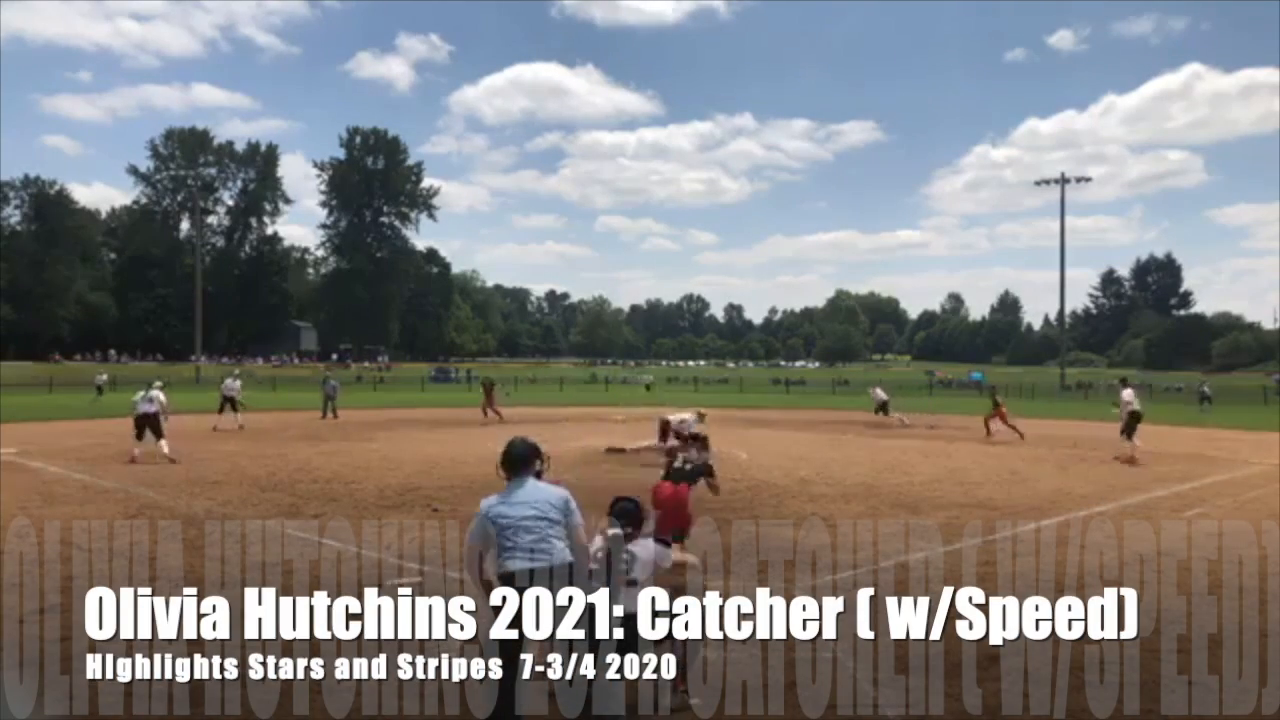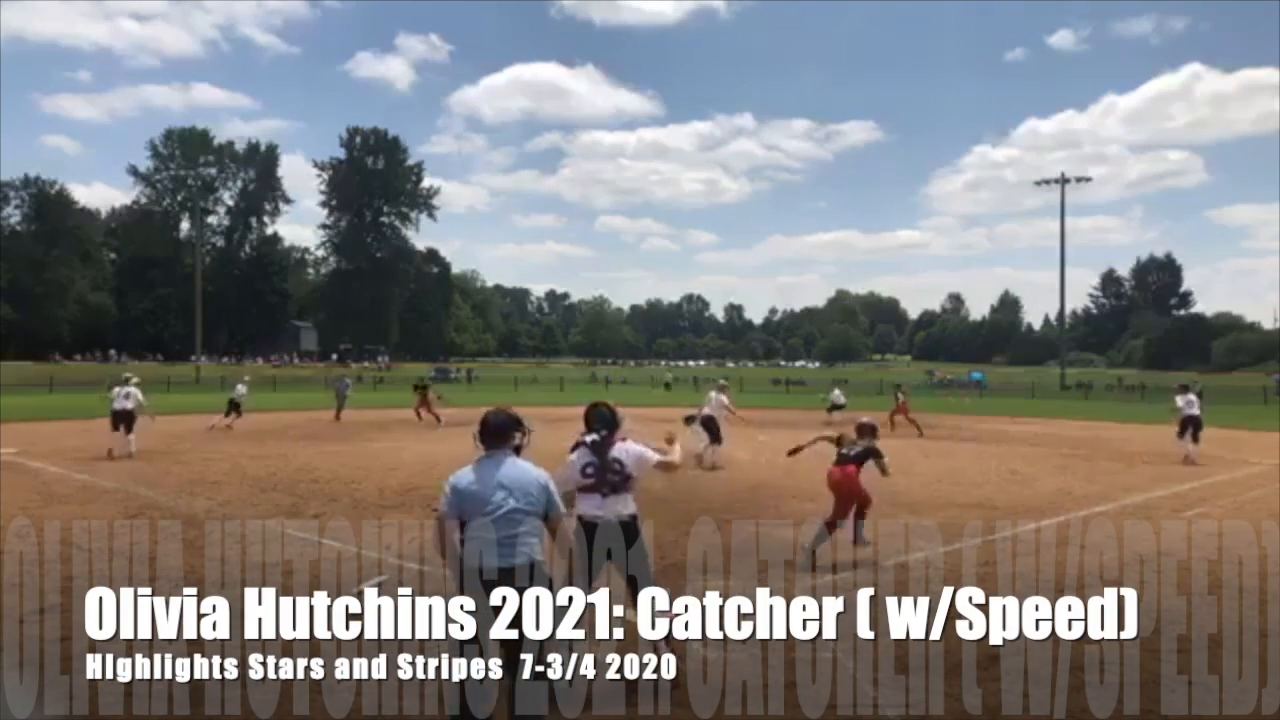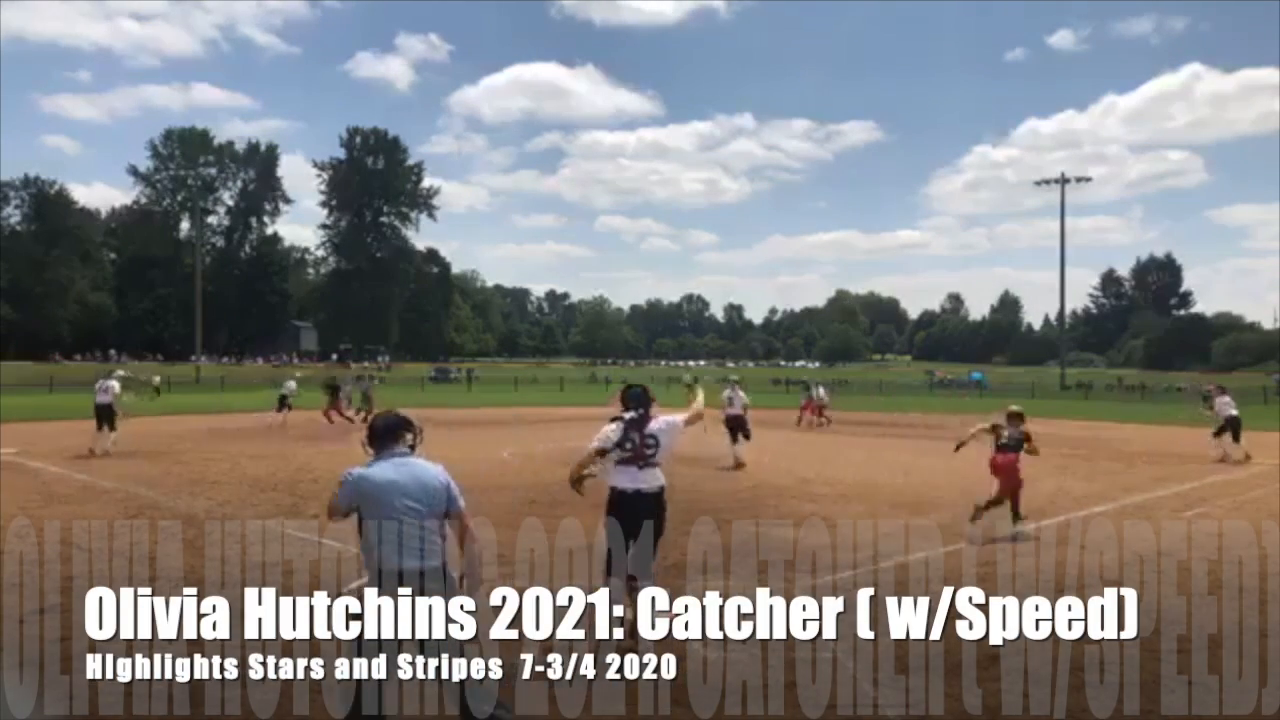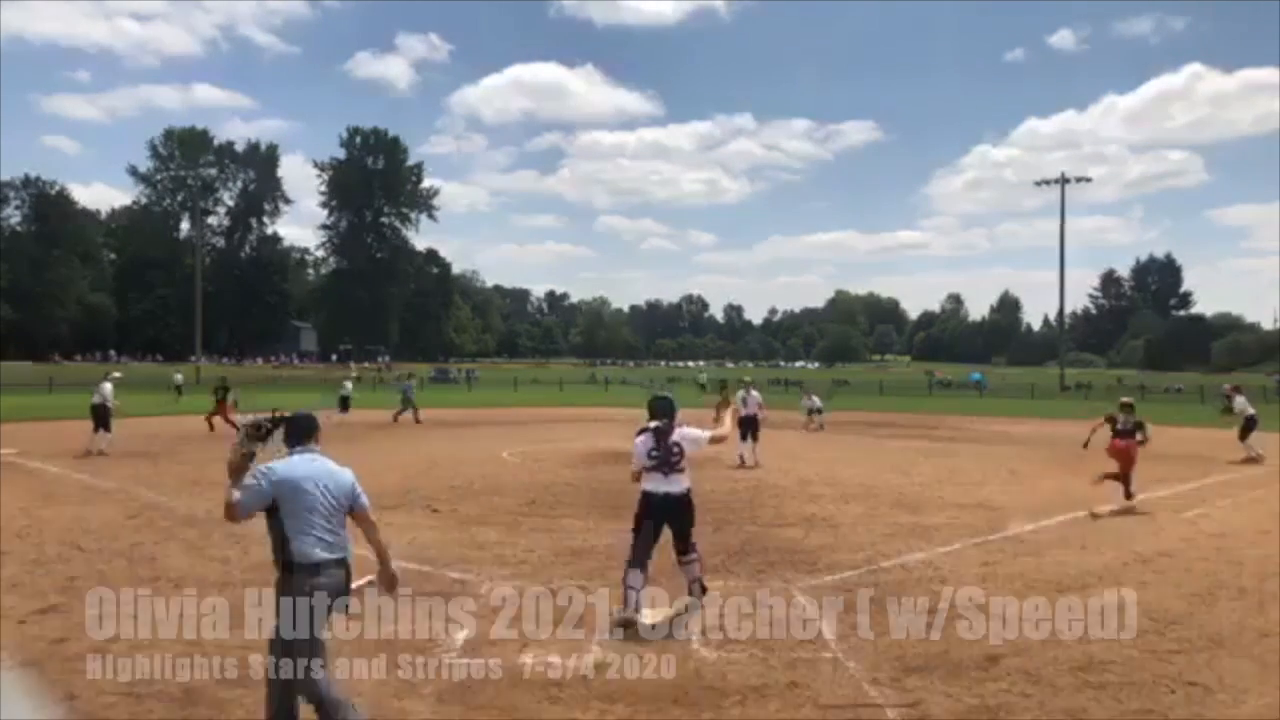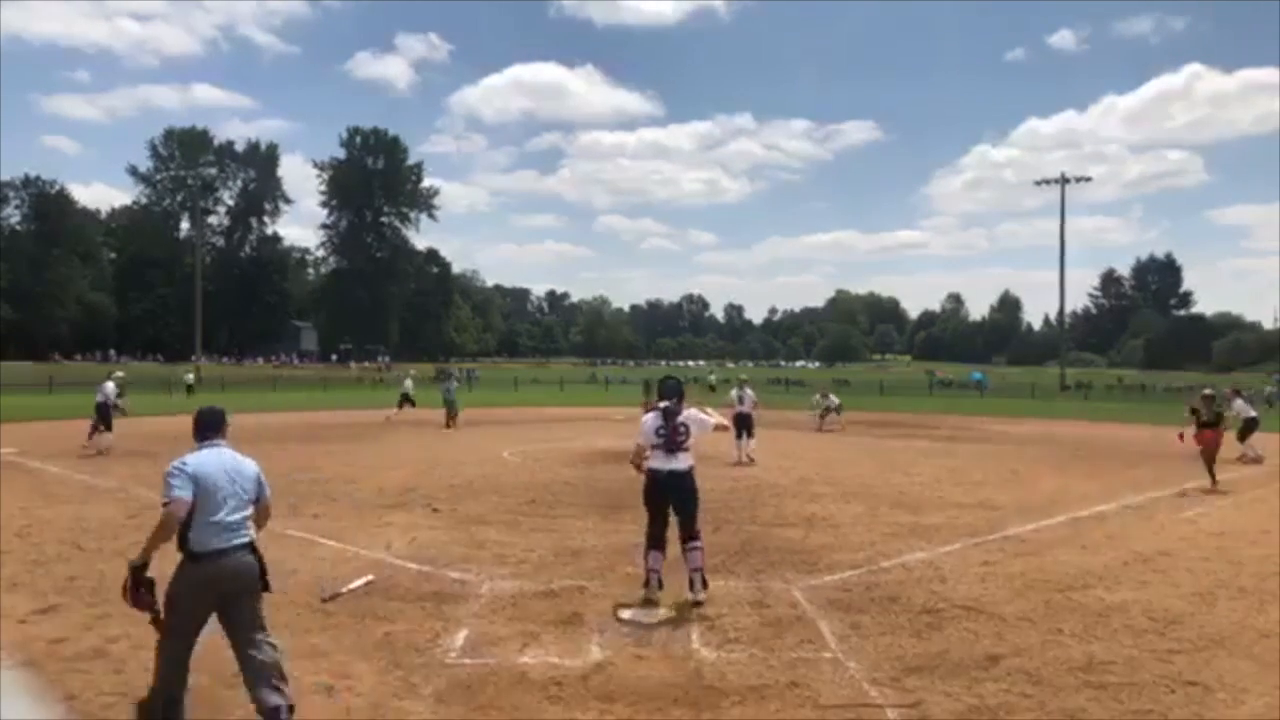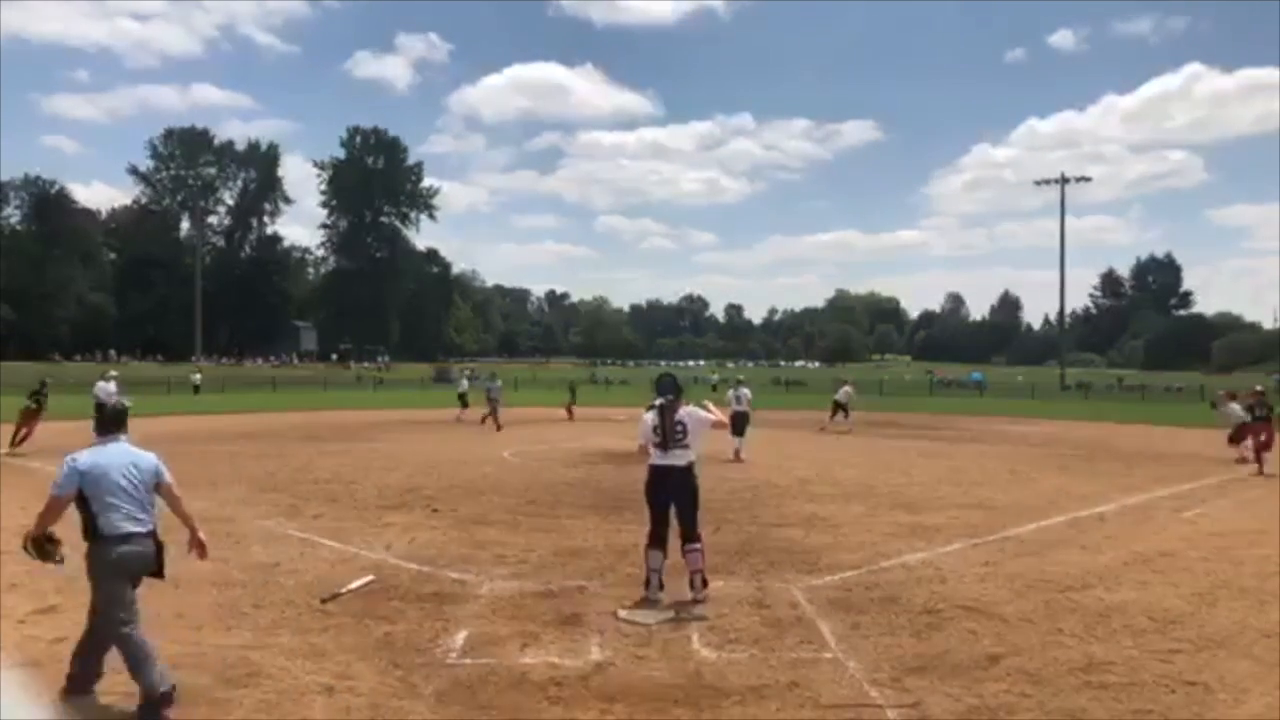
dt=0.5s
person 1, frame 1
left shoulder: (489, 505)
right shoulder: (559, 494)
left elbow: (472, 560)
right elbow: (581, 544)
left wrist: (490, 596)
left hip: (513, 584)
right hip: (561, 579)
left knee: (509, 662)
person 1, frame 2
left shoulder: (460, 480)
right shoulder: (538, 477)
left elbow: (446, 538)
right elbow: (563, 535)
left wrist: (462, 579)
left hip: (479, 580)
right hip: (528, 578)
left knee: (472, 662)
right knee: (525, 667)
person 1, frame 3
left shoulder: (359, 478)
right shoulder: (437, 473)
left elbow: (334, 513)
right elbow: (463, 527)
left hip: (387, 585)
right hip: (436, 581)
right knee: (458, 658)
person 1, frame 4
left shoulder: (273, 472)
right shoulder: (343, 474)
left elbow: (233, 513)
right elbow: (369, 524)
left wrist: (235, 477)
right wrist: (385, 565)
left hip: (302, 578)
right hip: (337, 573)
left knee: (304, 664)
right knee: (288, 649)
person 1, frame 5
left shoulder: (183, 466)
right shoulder: (248, 465)
left elbow: (174, 517)
right elbow: (264, 512)
left wrist: (144, 555)
left hip: (202, 565)
right hip: (244, 561)
left knee: (175, 637)
right knee: (252, 637)
person 1, frame 6
left shoulder: (79, 462)
right shoulder: (147, 458)
left elbow: (56, 506)
right elbow: (173, 497)
left wrist: (36, 531)
right wrist: (194, 531)
left hip: (109, 550)
right hip: (144, 546)
left knee: (122, 624)
right knee: (104, 613)
left ankle: (157, 690)
right ankle: (81, 678)
person 2, frame 1
left shoulder: (598, 543)
right shoulder: (651, 546)
right elbow: (691, 563)
left hip: (594, 631)
right hip: (628, 626)
right ankle: (679, 687)
person 2, frame 2
left shoulder: (576, 457)
right shoulder: (630, 450)
left elbow: (561, 493)
right elbow: (673, 464)
right wrist: (674, 444)
left hip: (588, 531)
right hip: (624, 530)
right knee: (644, 589)
right ankle: (660, 646)
person 2, frame 3
left shoulder: (613, 430)
right shoulder: (663, 425)
left elbow: (588, 460)
right elbow: (698, 413)
left wrist: (575, 476)
right wrist: (697, 391)
left hip: (621, 500)
right hip: (651, 501)
left knee: (616, 561)
right knee: (644, 561)
person 2, frame 4
left shoulder: (641, 440)
right shoulder: (686, 435)
left elbow: (636, 476)
right elbow: (723, 435)
right wrist: (728, 415)
left hip: (651, 501)
right hip: (679, 501)
left knee: (639, 554)
right knee: (685, 545)
left ankle: (630, 608)
right ankle: (697, 594)
person 2, frame 5
left shoulder: (649, 419)
right shoulder: (692, 416)
left elbow: (637, 454)
right elbow: (725, 426)
left wrist: (639, 463)
right wrist: (708, 412)
left hip: (657, 479)
right hip: (683, 479)
left knee: (656, 532)
right knee: (690, 533)
left ankle: (652, 589)
right ankle: (698, 589)
person 2, frame 6
left shoulder: (649, 418)
right shoulder: (692, 414)
left elbow: (644, 448)
right elbow: (724, 423)
right wrist: (710, 407)
left hip: (657, 476)
right hip: (684, 476)
left knee: (657, 531)
right knee: (690, 531)
left ankle: (653, 589)
right ankle: (698, 588)
